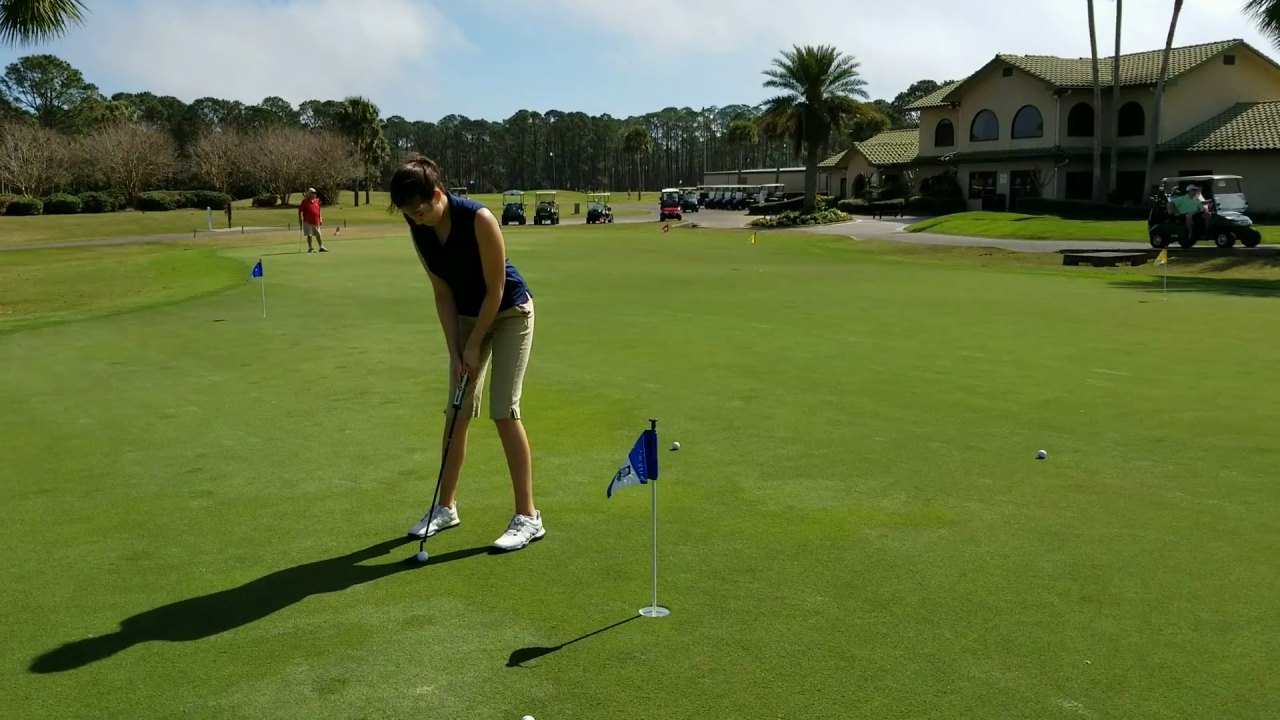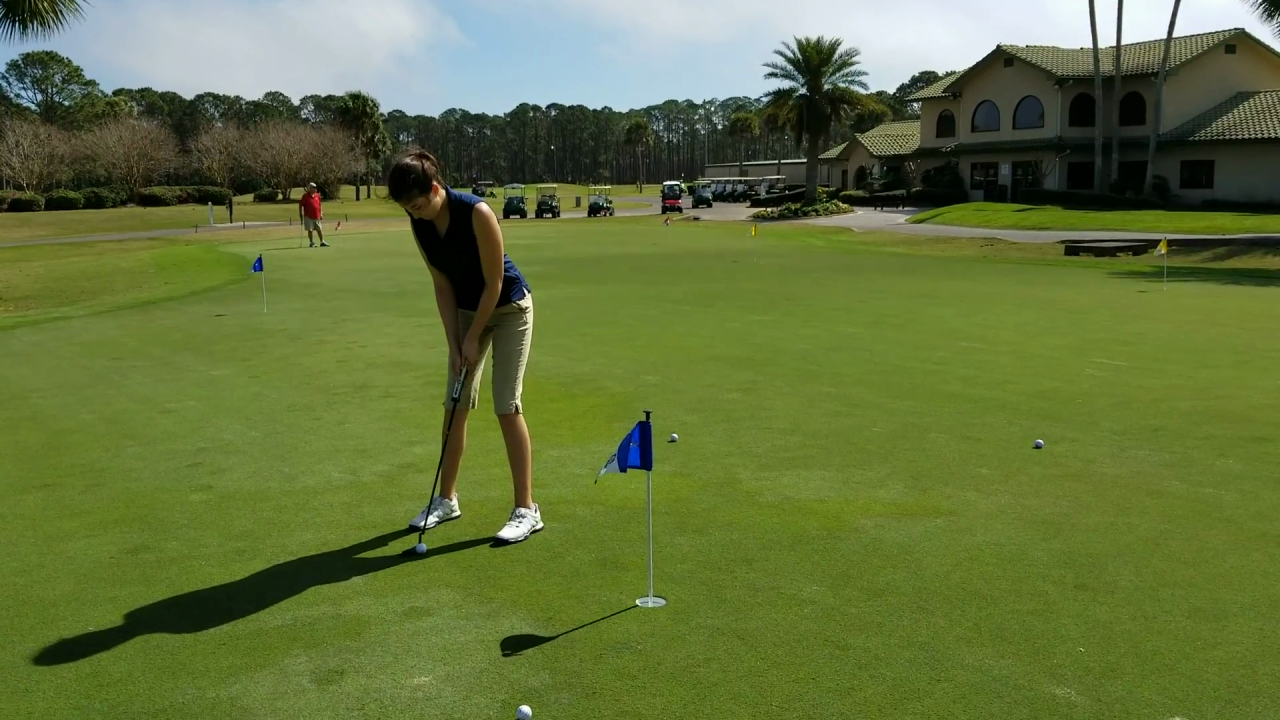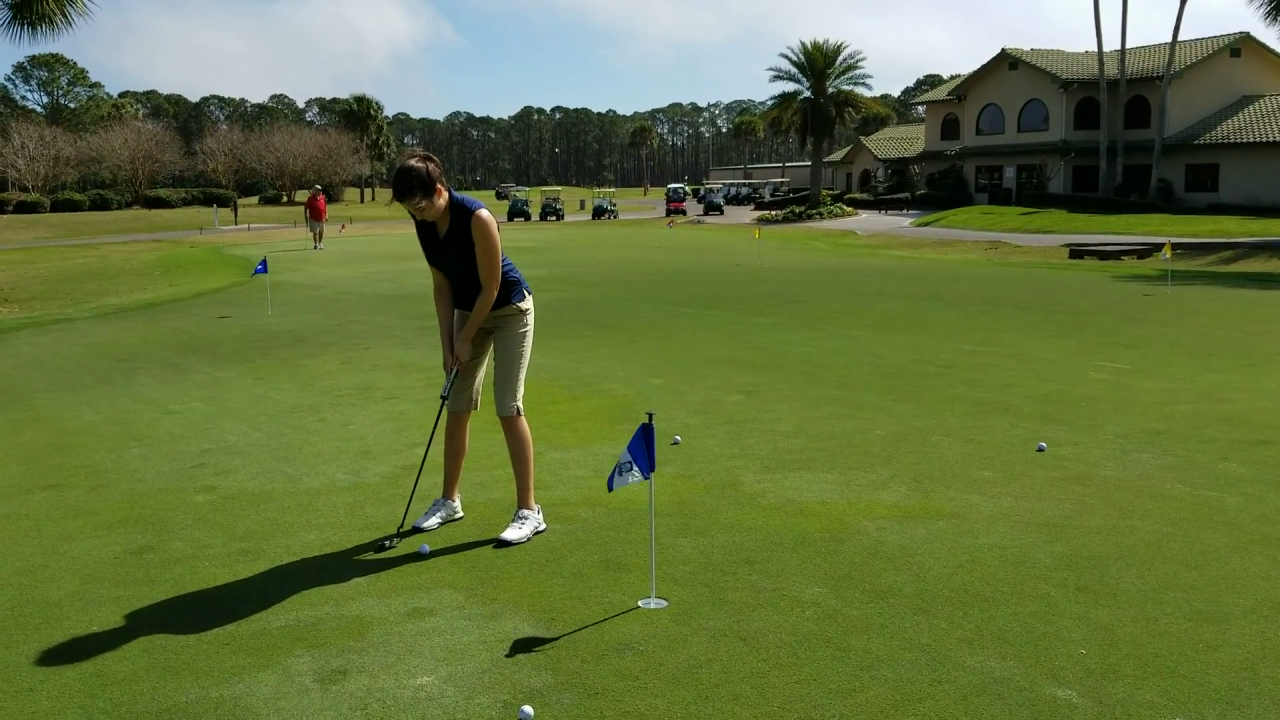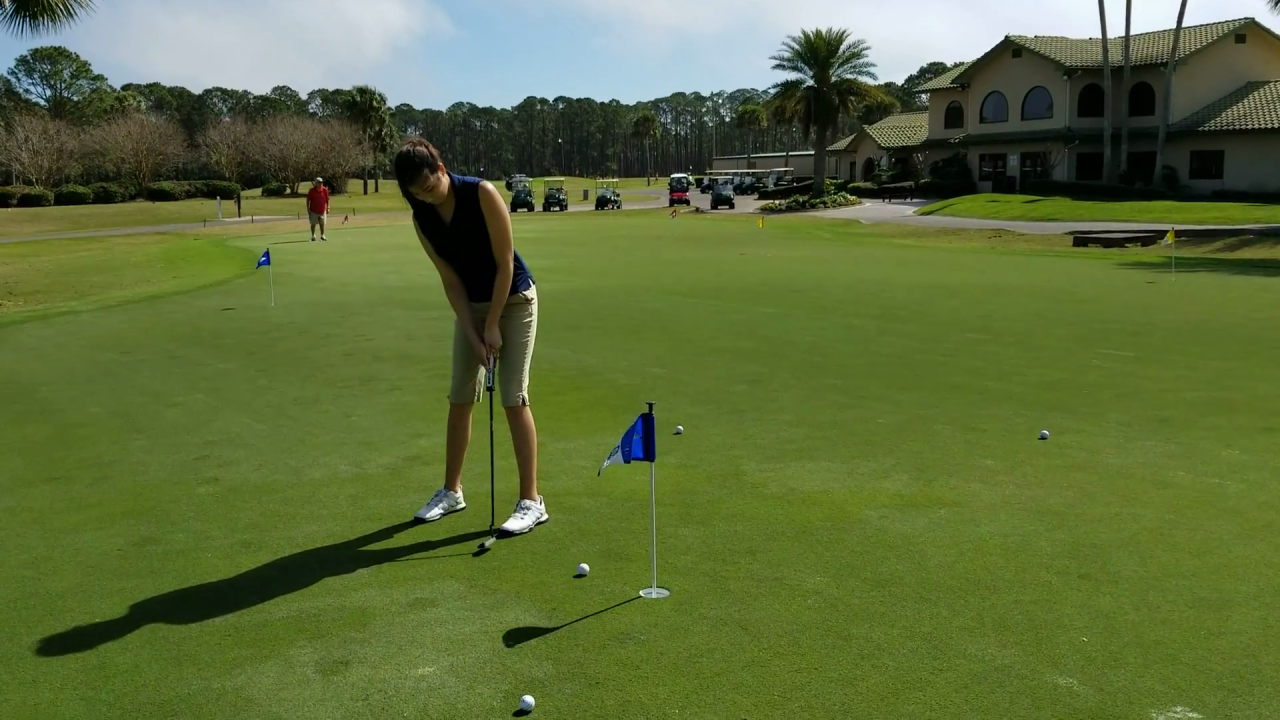
dt=1s
person 1, frame 1
left shoulder: (478, 218)
right shoulder: (419, 231)
left elbow: (496, 288)
right elbow: (443, 292)
left wrist: (474, 345)
right wrist: (454, 349)
left hip: (510, 312)
right hip: (468, 314)
left knee: (504, 411)
right knee: (457, 414)
left ankle: (527, 515)
right ankle: (445, 506)
person 1, frame 2
left shoulder: (477, 212)
right shoulder: (420, 224)
left elbow: (495, 282)
right elbow: (443, 285)
left wrist: (473, 338)
right wrist: (454, 343)
left hip: (508, 307)
right hip: (468, 309)
left knee: (507, 406)
right knee: (455, 406)
left ankle: (526, 509)
right ankle: (446, 498)
person 1, frame 3
left shoulder: (477, 217)
right shoulder: (423, 224)
left elbow: (491, 288)
right elbow: (442, 286)
left wrist: (466, 339)
right wrist: (447, 343)
left hip: (509, 309)
right hip: (468, 310)
left knee: (508, 407)
right knee: (456, 407)
left ankle: (529, 510)
right ankle: (449, 499)
person 1, frame 4
left shoulder: (482, 193)
right shoulder: (422, 216)
left elbow: (505, 263)
right elbow: (450, 279)
left wrist: (493, 325)
right wrist: (474, 335)
left hip: (514, 298)
right hip: (472, 303)
left knee: (513, 398)
right knee: (460, 398)
left ankle: (531, 500)
right ankle: (451, 490)
